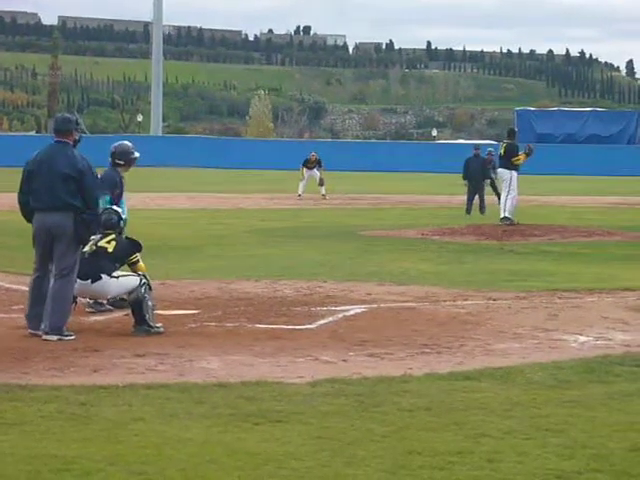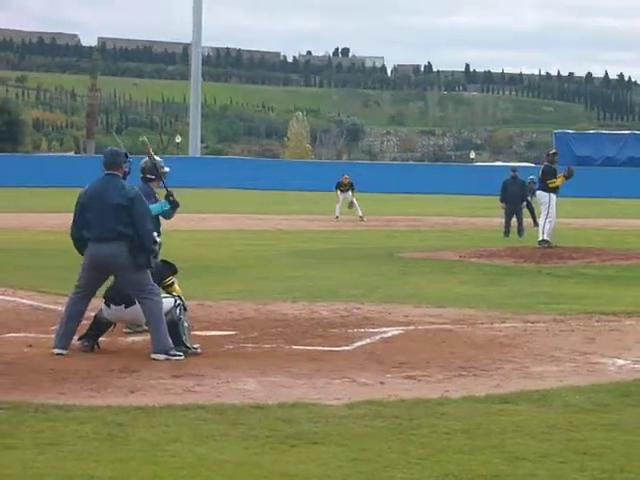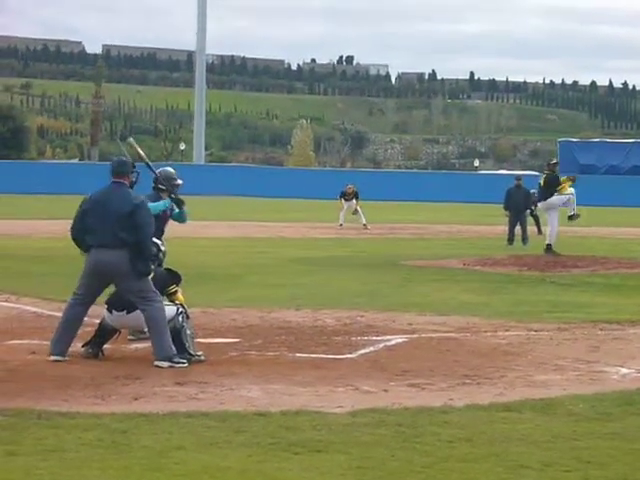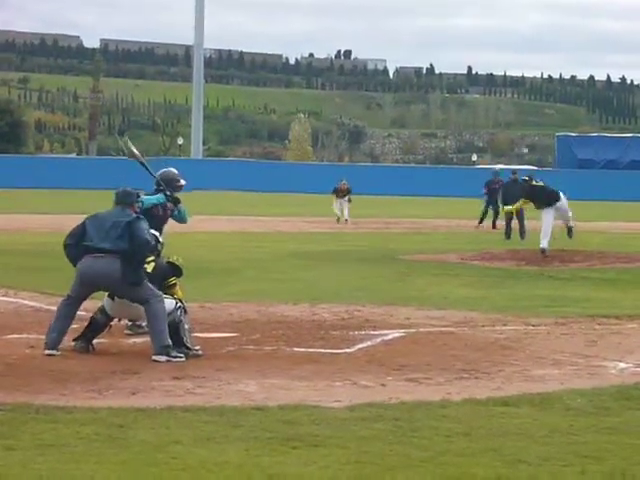
dt=1s
person 1, frame 1
left shoulder: (36, 159)
right shoulder: (79, 161)
left elbow: (24, 195)
right elbow: (92, 198)
left wrist: (32, 218)
right wrist: (89, 222)
left hip: (41, 219)
right hip: (68, 220)
left knee: (41, 271)
right knee: (64, 273)
left ankle: (34, 322)
right ankle: (54, 328)
person 1, frame 2
left shoulder: (87, 192)
right shoulder: (130, 192)
left elbow: (76, 229)
right elbow: (144, 227)
left wrist: (85, 251)
right wrist: (149, 252)
left hip: (95, 250)
right hip: (123, 251)
left knee: (80, 295)
right knee: (150, 295)
left ankle: (61, 344)
right ankle: (162, 348)
person 1, frame 3
left shoulder: (92, 199)
right shoulder: (136, 201)
left elbow: (76, 232)
right elbow: (145, 236)
right wrist: (145, 262)
left hip: (96, 258)
right hip: (124, 259)
left knee: (78, 302)
right knee: (151, 302)
left ankle: (57, 350)
right ankle: (165, 355)
person 1, frame 4
left shoulder: (94, 218)
right shoulder: (135, 219)
left elbow: (69, 242)
right elbow: (145, 243)
right wrist: (136, 266)
left hip: (87, 266)
right hip: (116, 268)
left knee: (70, 301)
right knee: (153, 299)
left ankle: (51, 345)
right ankle: (162, 350)
person 2, frame 1
left shoulder: (117, 176)
right shoulder: (110, 177)
left elbow: (120, 201)
right elbow: (102, 204)
left wrist: (123, 218)
left ankle: (112, 297)
right ankle: (94, 300)
person 2, frame 2
left shoulder: (151, 192)
right shoulder: (144, 190)
left elbow: (165, 214)
left wrist: (172, 207)
right wrist: (165, 203)
right ankle: (133, 321)
person 2, frame 3
left shoulder: (166, 203)
right shoulder: (150, 199)
left elbow: (182, 219)
left wrist: (180, 206)
right wrist: (168, 202)
right ankle: (136, 328)
person 2, frame 4
left shoulder: (168, 204)
right shoulder: (151, 198)
left elbow: (183, 220)
right elbow: (138, 202)
left wrist: (178, 204)
right wrist: (162, 197)
right ankle: (133, 323)
person 3, frame 1
left shoulder: (93, 239)
right shoulder: (124, 243)
right elbow: (141, 270)
right wrist: (137, 260)
left hip: (78, 286)
right hip: (101, 284)
right knee: (141, 281)
right ankle: (144, 325)
person 3, frame 2
right shoulder: (159, 266)
right elbow: (176, 293)
left hip: (112, 310)
right hip: (137, 310)
right knee: (176, 302)
left ankle: (88, 341)
right ankle: (182, 347)
person 3, frame 3
right shoulder: (163, 274)
right elbow: (179, 302)
left hip: (113, 316)
right hip: (139, 316)
right knee: (179, 311)
left ankle: (92, 348)
right ankle: (185, 354)
person 3, frame 4
right shoulder: (163, 266)
right elbow: (177, 295)
left hip: (114, 304)
left knee: (105, 310)
right knee: (177, 306)
left ankle: (83, 341)
right ankle: (182, 348)
